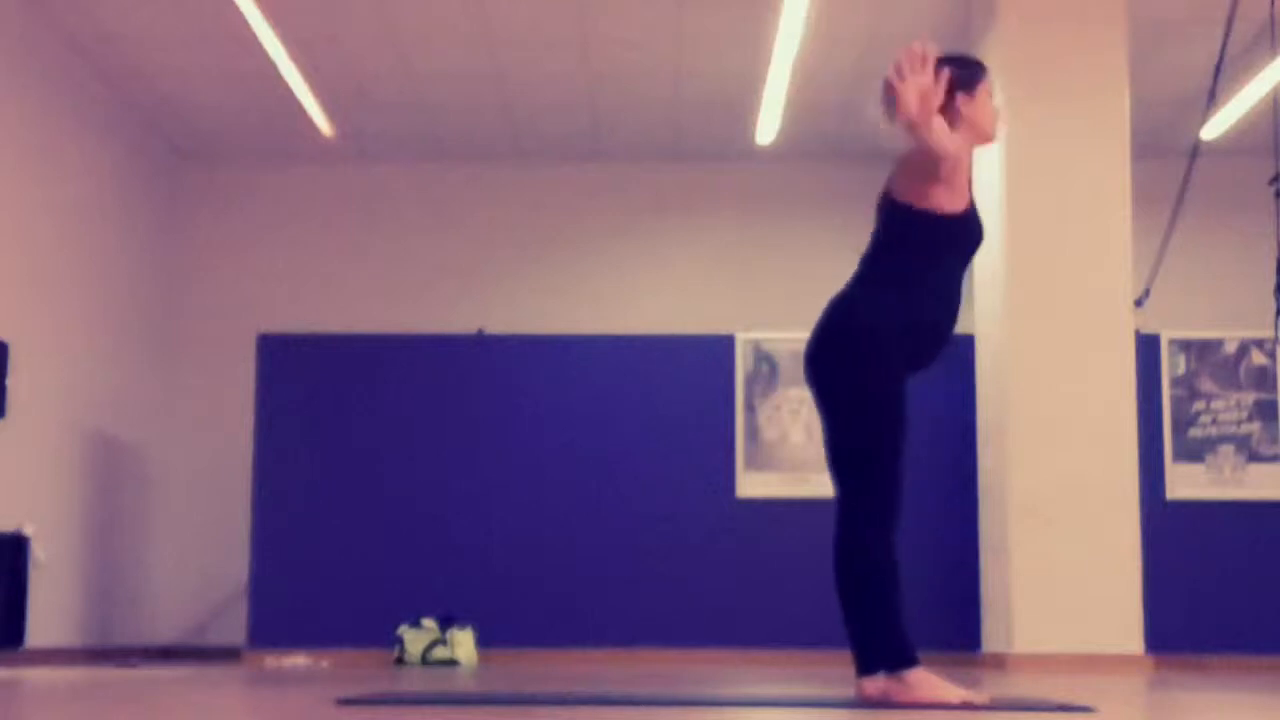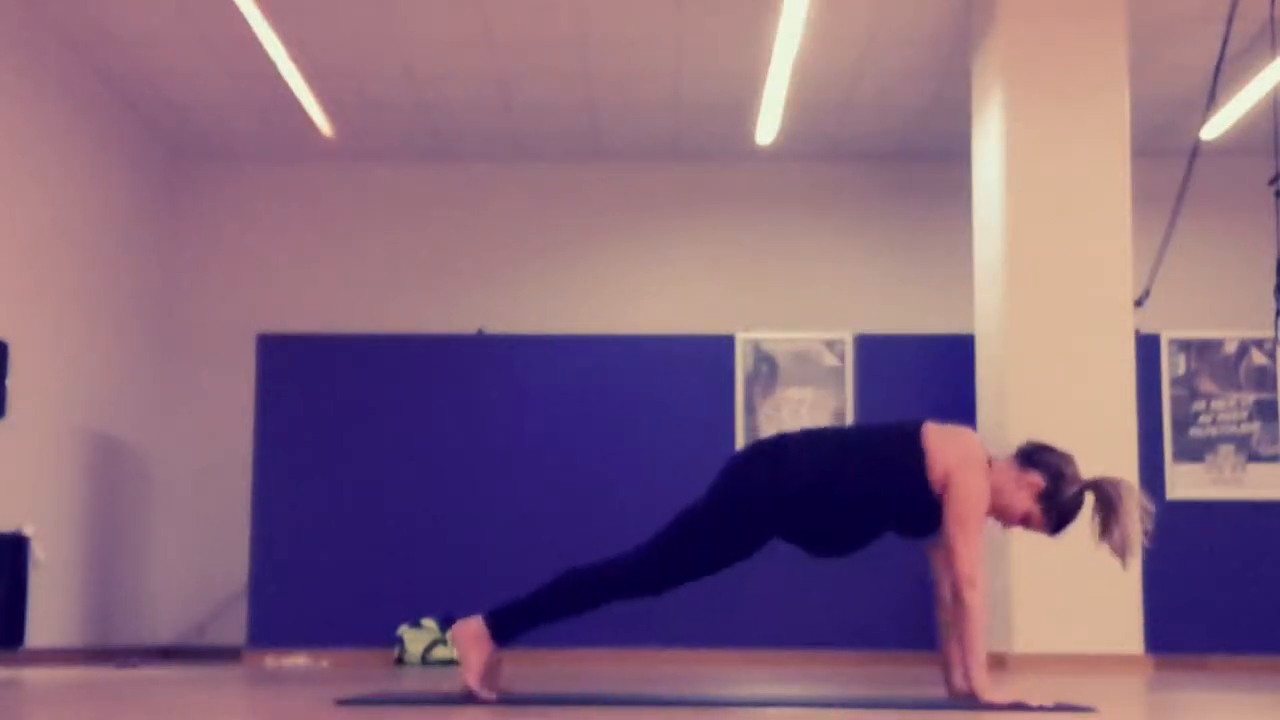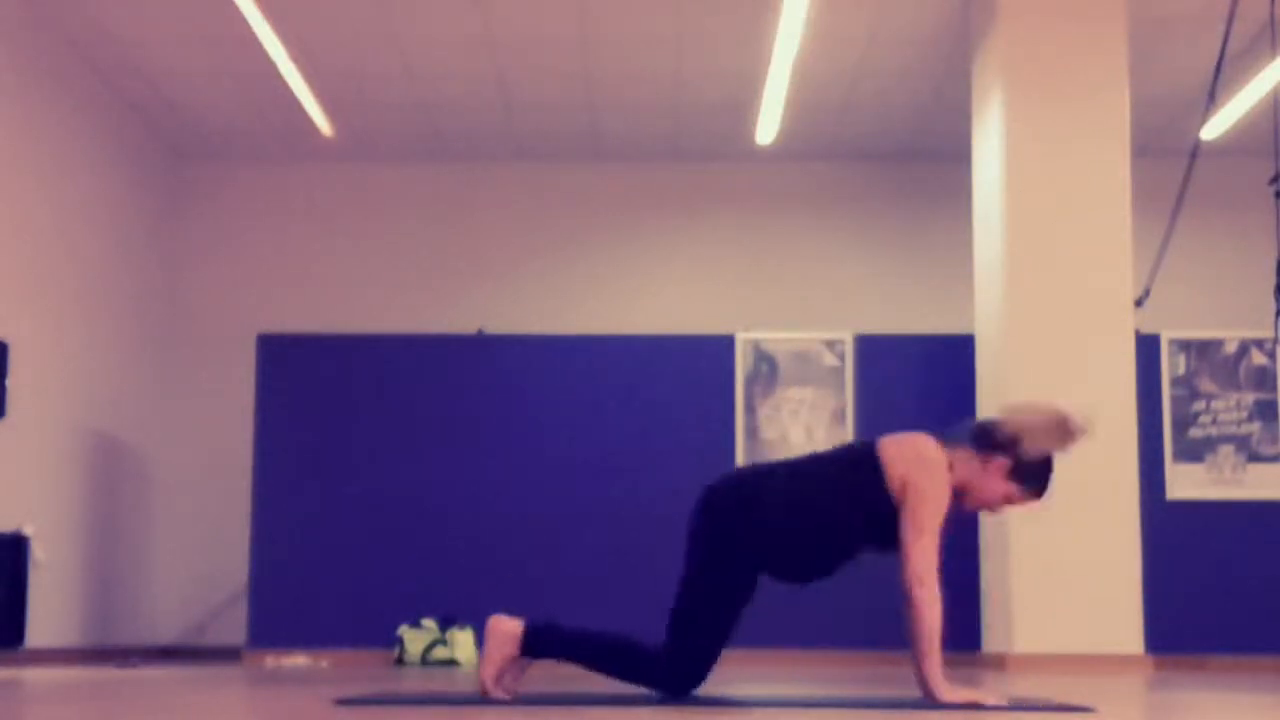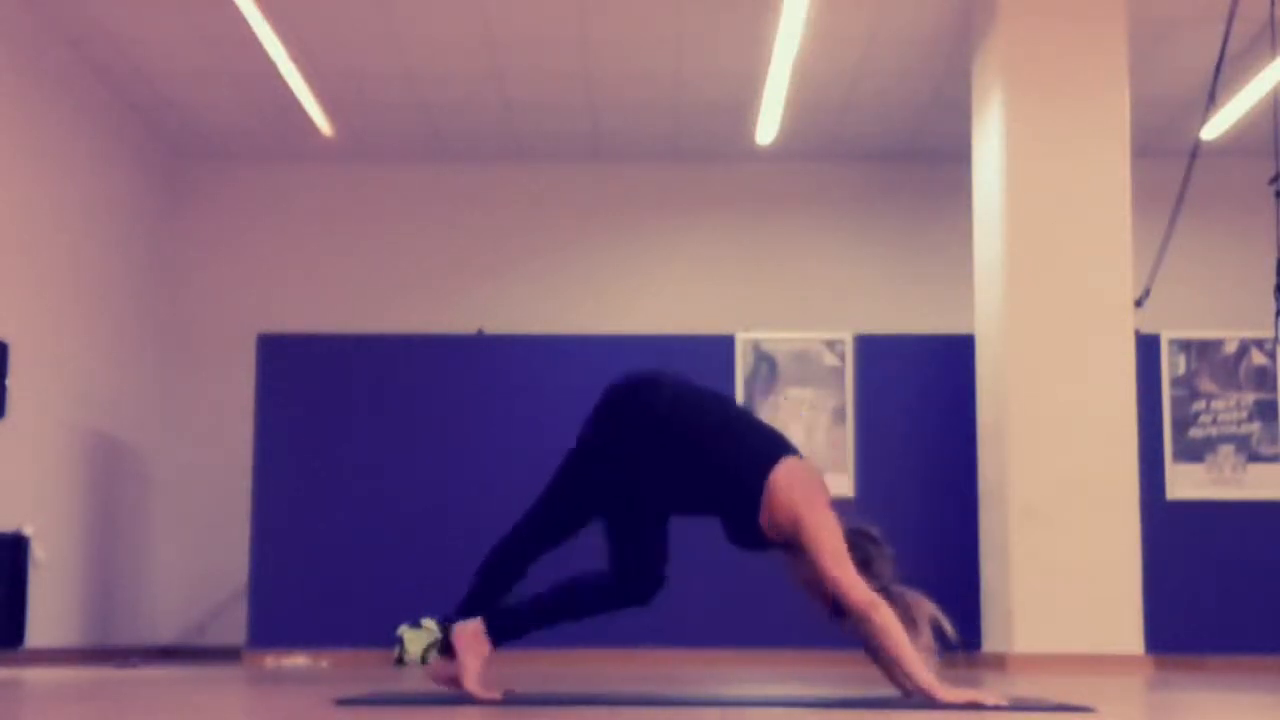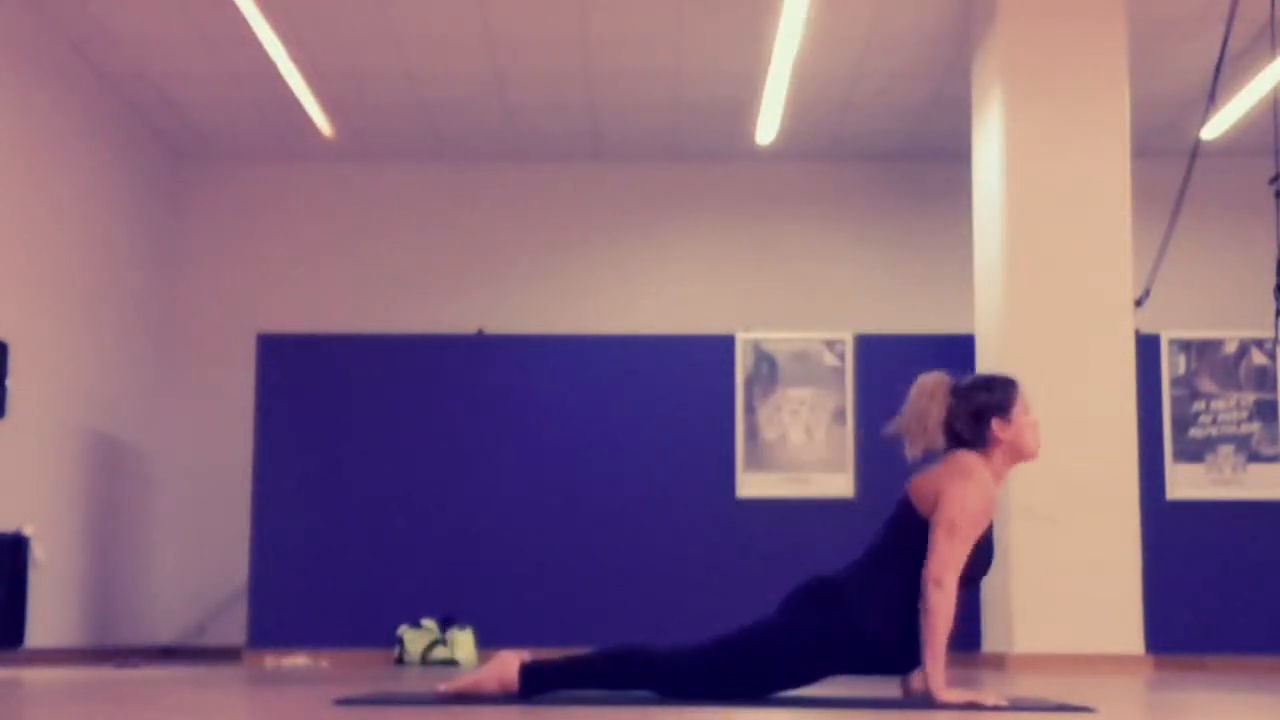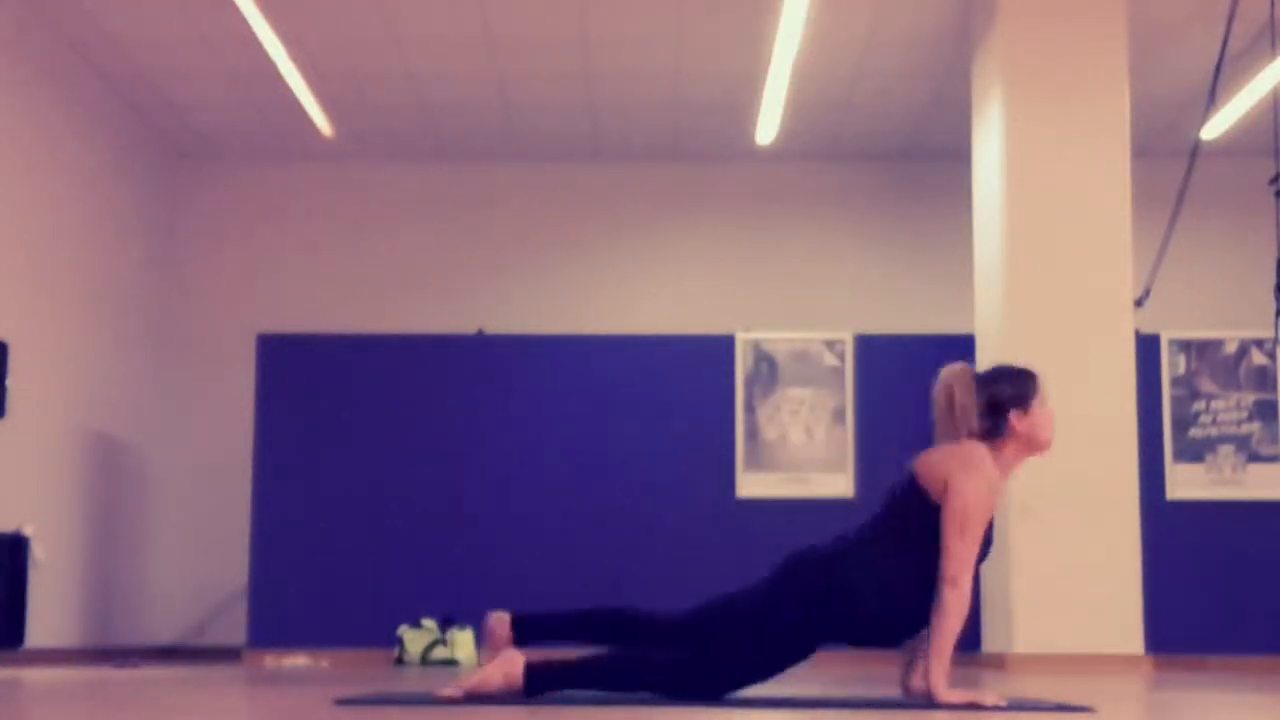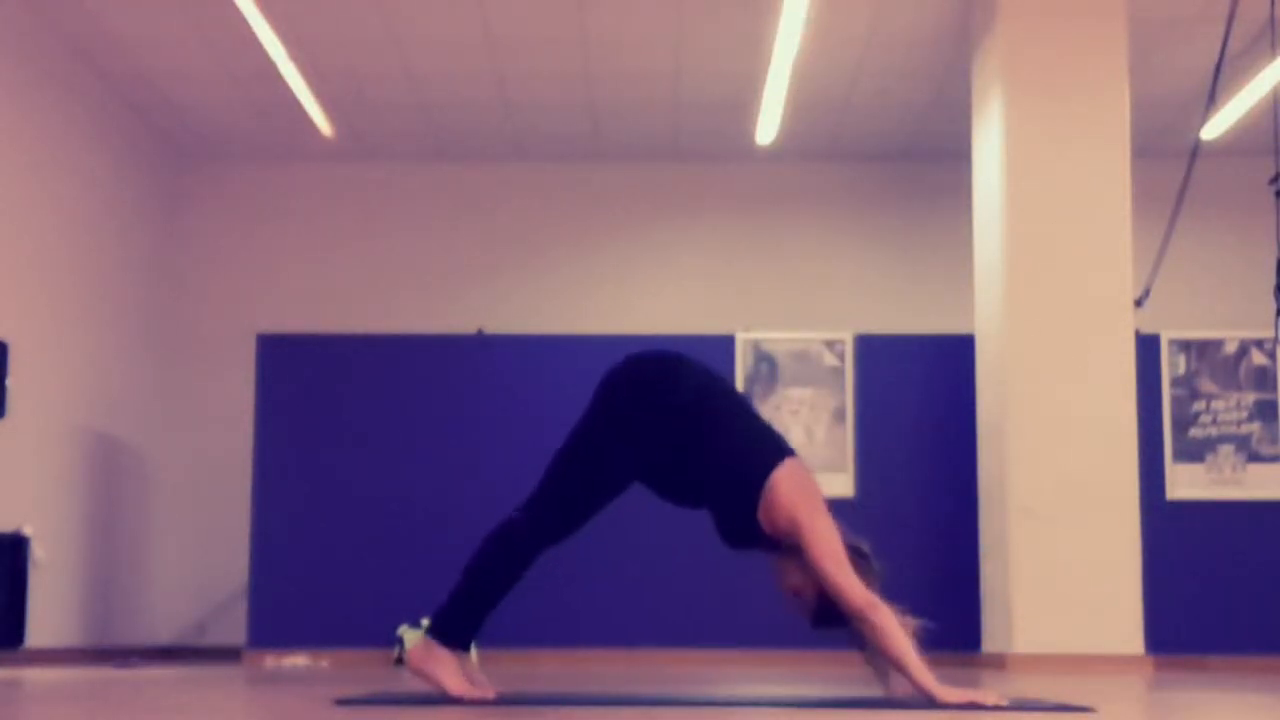
dt=0.7s
person 1, frame 1
left shoulder: (932, 165)
right shoulder: (939, 165)
right elbow: (942, 146)
left hip: (857, 350)
right hip: (859, 352)
left knee: (866, 509)
right knee: (868, 507)
left ankle: (879, 666)
right ankle: (894, 669)
person 1, frame 2
left shoulder: (962, 473)
right shoulder: (970, 471)
left elbow: (947, 584)
right elbow: (966, 583)
left wrist: (955, 675)
right wrist: (980, 683)
left hip: (779, 481)
right hip: (775, 483)
left knee: (644, 570)
right knee: (646, 572)
left ankle: (489, 631)
right ankle: (483, 629)
person 1, frame 3
left shoulder: (931, 466)
right shoulder: (931, 475)
left elbow: (922, 584)
right elbow: (921, 583)
left wrist: (932, 677)
right wrist: (937, 683)
left hip: (752, 517)
right hip: (741, 517)
left knee: (678, 671)
right knee: (682, 668)
right ankle: (524, 636)
person 1, frame 4
left shoulder: (810, 515)
right shoulder: (804, 517)
left elbow: (866, 607)
right elbow: (866, 606)
left wrist: (906, 677)
right wrist: (933, 687)
left hip: (654, 427)
right hip: (638, 423)
left knee: (638, 580)
right knee: (542, 531)
left ankle: (482, 632)
right ankle: (460, 640)
person 1, frame 5
left shoulder: (959, 473)
right shoulder: (971, 479)
left elbow: (930, 580)
right elbow: (939, 581)
left wrist: (921, 667)
right wrist: (936, 679)
left hip: (840, 621)
right hip: (836, 627)
left knee: (682, 669)
right knee: (680, 674)
left ankle: (528, 666)
right ankle: (521, 674)
person 1, frame 6
left shoulder: (956, 461)
right shoulder: (974, 466)
left elbow: (926, 584)
right elbow: (955, 585)
left wrist: (917, 669)
right wrist: (938, 683)
left hip: (823, 591)
right hip: (825, 594)
left knee: (669, 636)
right knee: (684, 671)
left ankle: (514, 628)
right ankle: (524, 673)
person 1, frame 7
left shoulder: (808, 526)
right shoulder: (803, 519)
left elbow: (864, 610)
right elbow: (867, 607)
left wrist: (926, 683)
right wrist: (935, 689)
left hip: (665, 407)
right hip: (649, 400)
left knee: (547, 522)
right knee: (543, 519)
left ankle: (450, 646)
right ankle: (438, 645)
